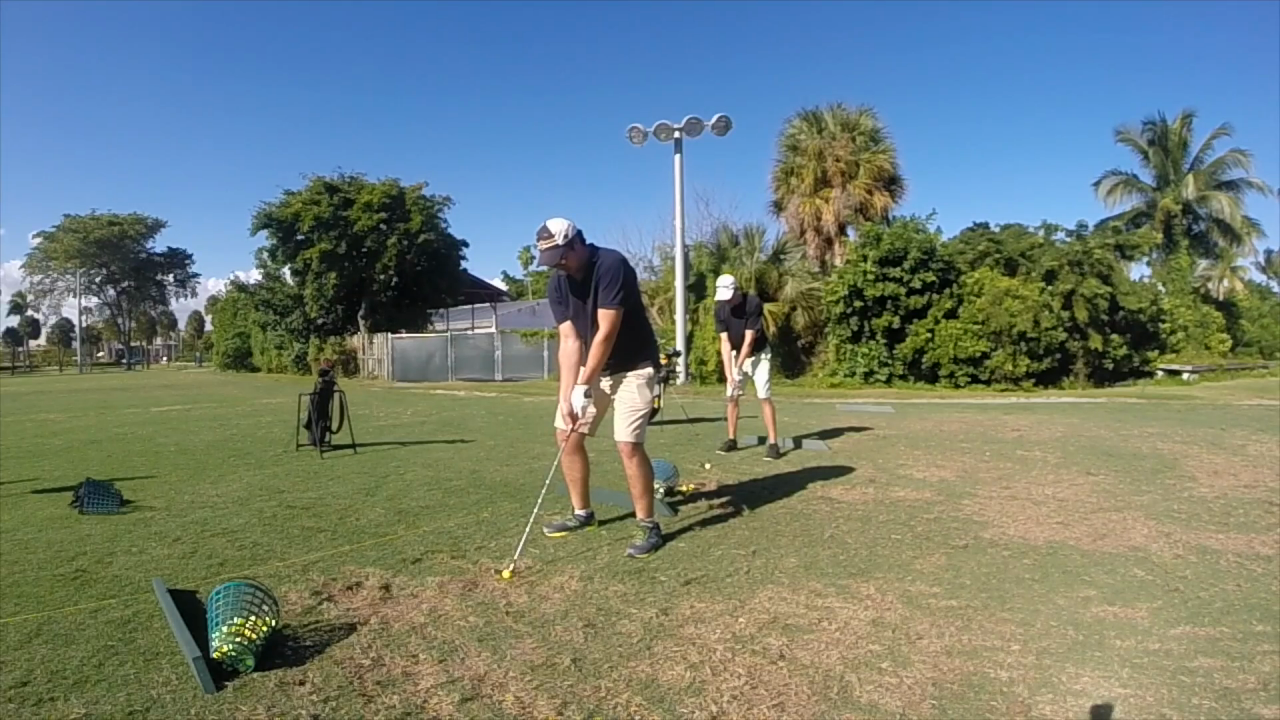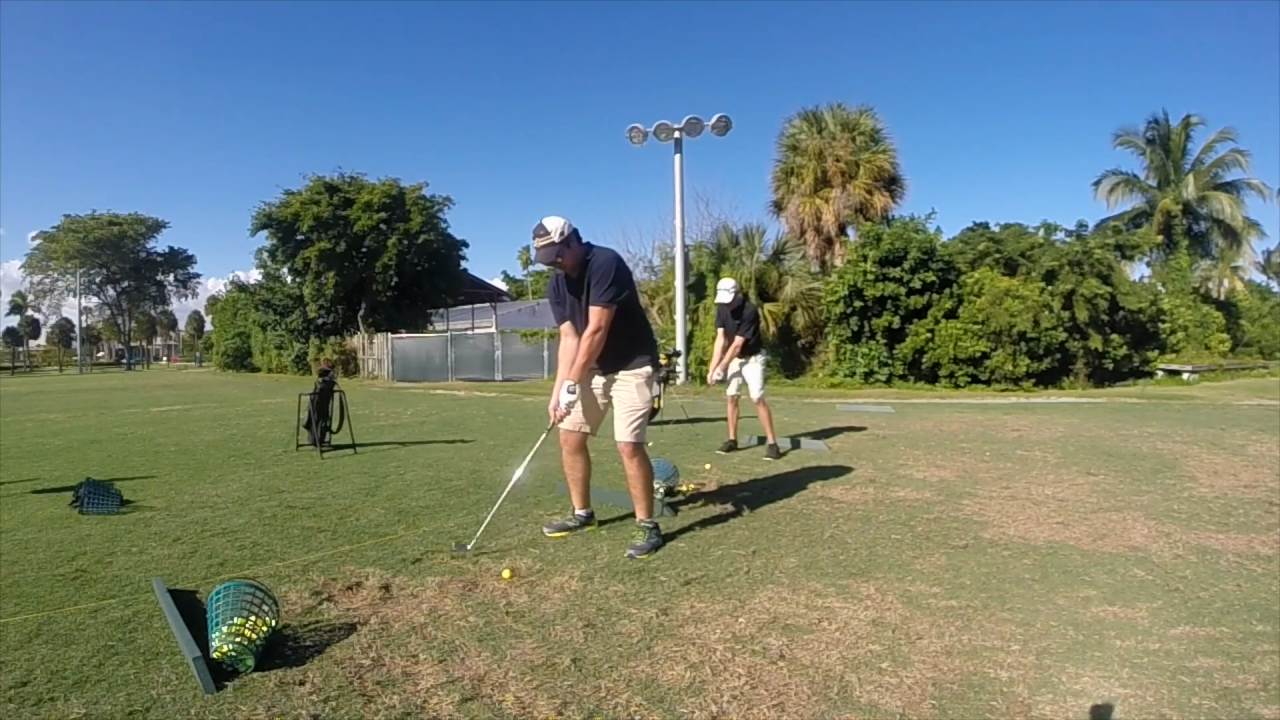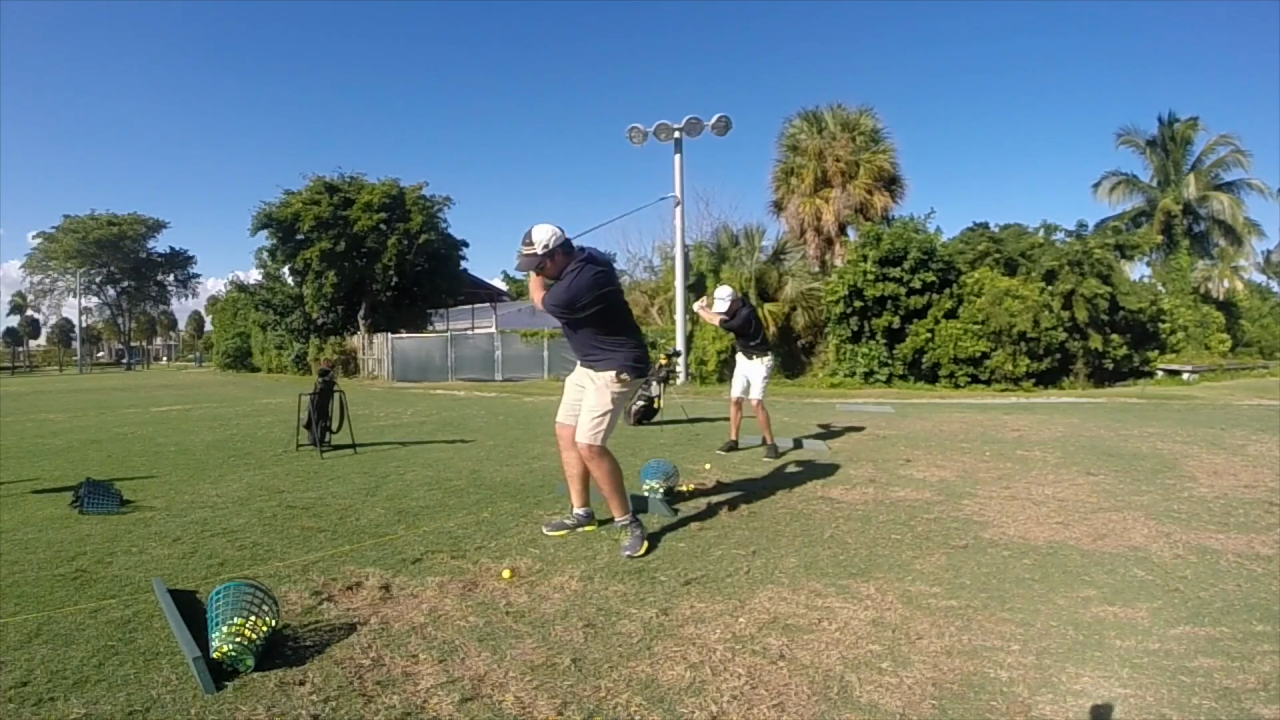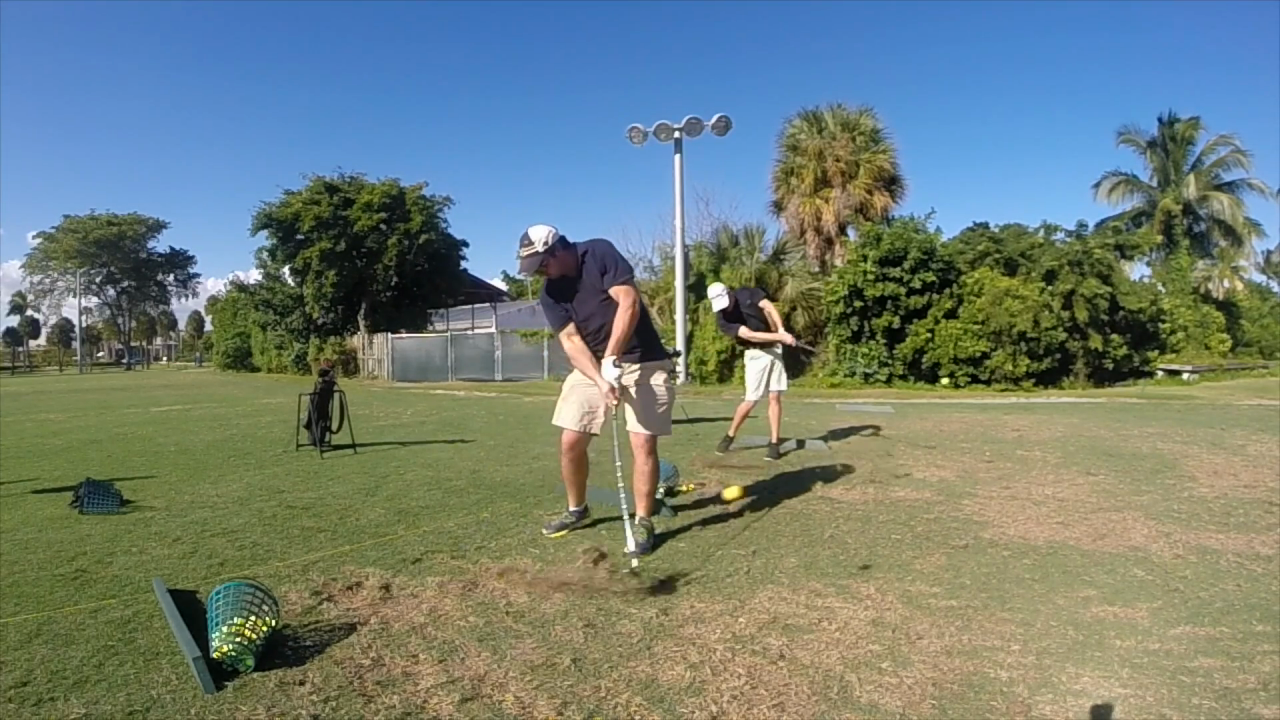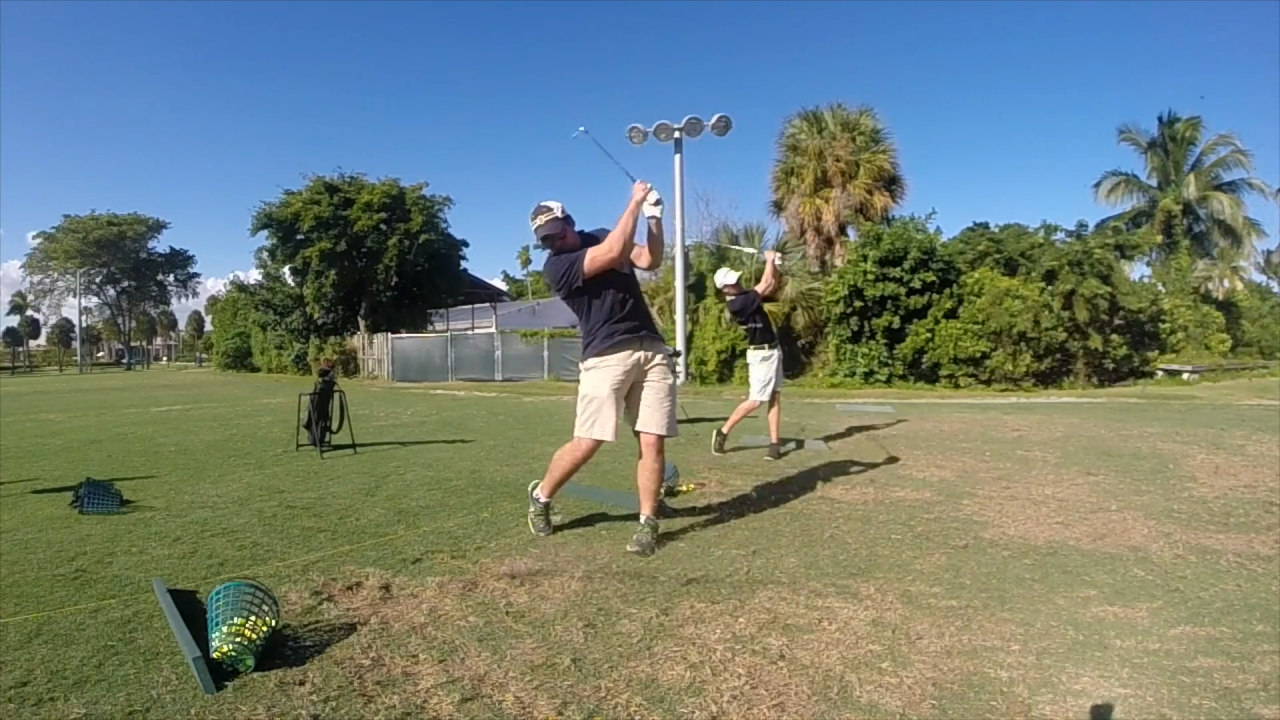
dt=1s
person 1, frame 1
left shoulder: (612, 266)
right shoulder: (558, 284)
left elbow: (606, 334)
right elbow: (569, 340)
left wrist: (583, 388)
right wrist: (566, 395)
left hip: (633, 366)
right hip: (591, 365)
left knee: (628, 444)
right knee: (567, 436)
left ankle: (648, 526)
right ankle: (582, 514)
person 1, frame 2
left shoulder: (606, 264)
right shoulder: (558, 282)
left elbow: (596, 332)
right elbow: (568, 337)
left wrist: (570, 384)
right wrist: (560, 390)
left hip: (632, 366)
right hip: (593, 367)
left knee: (628, 445)
right knee: (569, 436)
left ankle: (648, 526)
right ankle: (582, 514)
person 1, frame 3
left shoulder: (573, 287)
right shoulder: (590, 258)
left elbow: (541, 300)
left wrist: (536, 275)
right wrist: (541, 271)
left hip: (615, 368)
right hip: (591, 363)
left knee: (588, 445)
right knee: (565, 433)
left ankle: (629, 524)
right ankle: (581, 513)
person 1, frame 4
left shoulder: (599, 253)
right shoulder: (550, 294)
left elbow: (628, 300)
right elbow: (572, 342)
left wrist: (613, 354)
right wrist: (599, 379)
left hip: (645, 361)
right hip: (593, 364)
left knee: (643, 442)
right knee: (571, 440)
left ankle: (643, 523)
right ankle: (576, 509)
person 1, frame 5
left shoulder: (600, 237)
right shoulder: (557, 267)
left elbow: (650, 260)
right elbow: (613, 253)
left wrist: (653, 218)
right wrist: (635, 201)
left hip: (652, 350)
right hip: (606, 358)
left knee: (652, 441)
right knee: (586, 443)
left ankle: (648, 522)
right ankle: (541, 495)
person 2, frame 1
left shoulder: (753, 304)
right shoulder: (720, 310)
left elbow: (749, 339)
right elbow: (725, 342)
left wrist: (738, 368)
right wrist: (728, 372)
left hip: (758, 355)
right hip: (736, 354)
left knee: (764, 397)
right knee: (732, 397)
left ankle: (773, 443)
right ankle: (731, 439)
person 2, frame 2
left shoulder: (749, 311)
right shoulder: (722, 309)
left elbow: (737, 344)
right elbow: (720, 339)
left wrist: (720, 367)
right wrist: (713, 368)
left hip: (753, 358)
right hip: (736, 358)
left knee: (758, 399)
right knee: (732, 397)
left ankle: (772, 443)
right ankle: (732, 439)
person 2, frame 3
left shoulder: (744, 317)
right shoulder: (738, 305)
left elbow: (717, 321)
right elbow: (722, 318)
left wrist: (699, 309)
right wrist: (704, 307)
left hip: (760, 361)
right hip: (743, 358)
left knee: (756, 402)
right knee: (735, 400)
left ankle: (770, 443)
right ankle: (733, 440)
person 2, frame 4
left shoulder: (745, 293)
right shoulder: (722, 319)
left elbow: (769, 307)
right elbow: (751, 335)
left wrist: (782, 331)
right wrist: (780, 336)
left hip: (775, 349)
right hip: (755, 355)
left knee: (774, 397)
right knee: (751, 401)
left ankle: (774, 443)
right ankle: (729, 436)
person 2, frame 5
left shoulder: (744, 296)
right shoulder: (737, 304)
left elbow: (772, 286)
right elbow: (765, 283)
left wrist: (773, 264)
right wrist: (769, 260)
left hip: (773, 350)
right hip: (760, 355)
left knee: (775, 397)
right knee: (755, 400)
left ankle: (774, 443)
right ankle: (723, 432)
